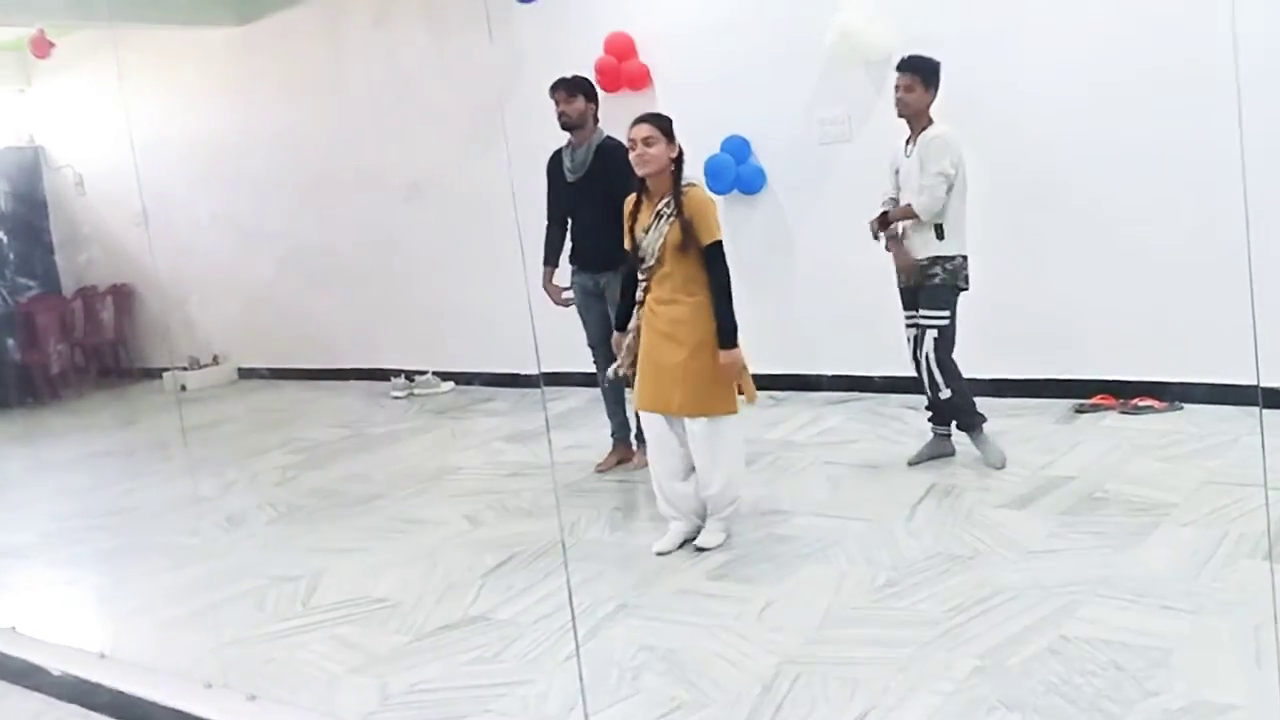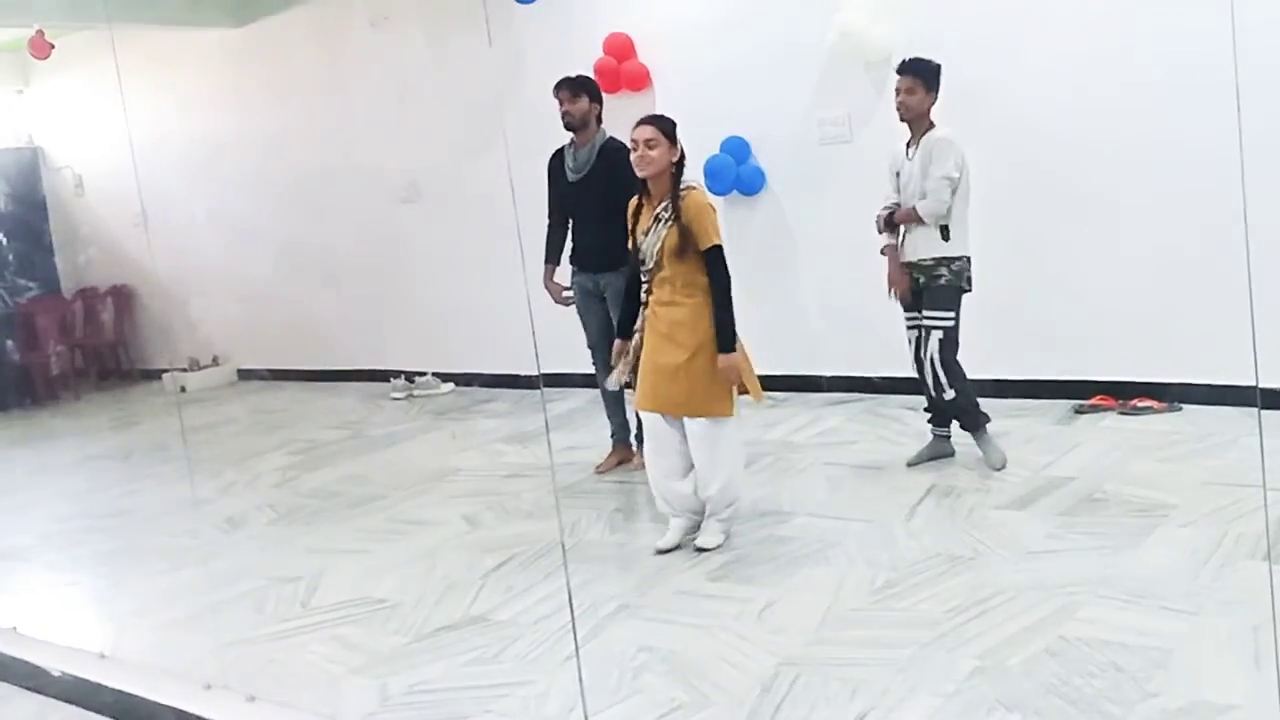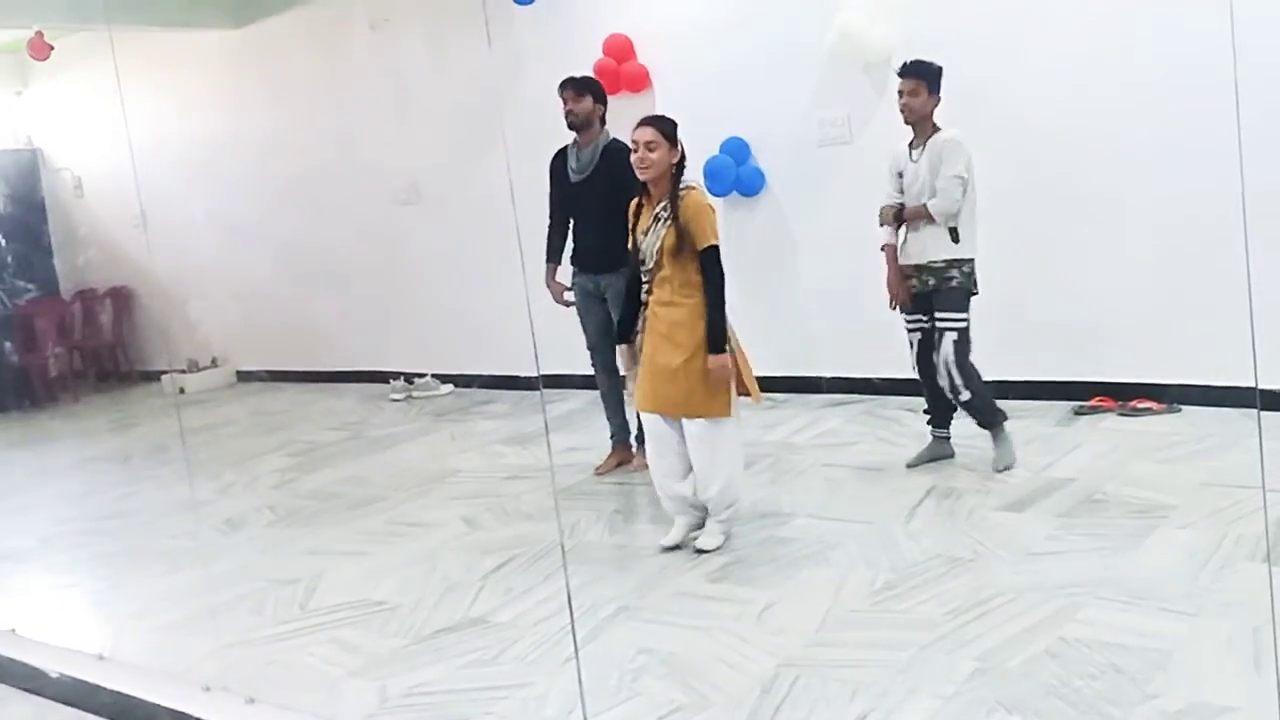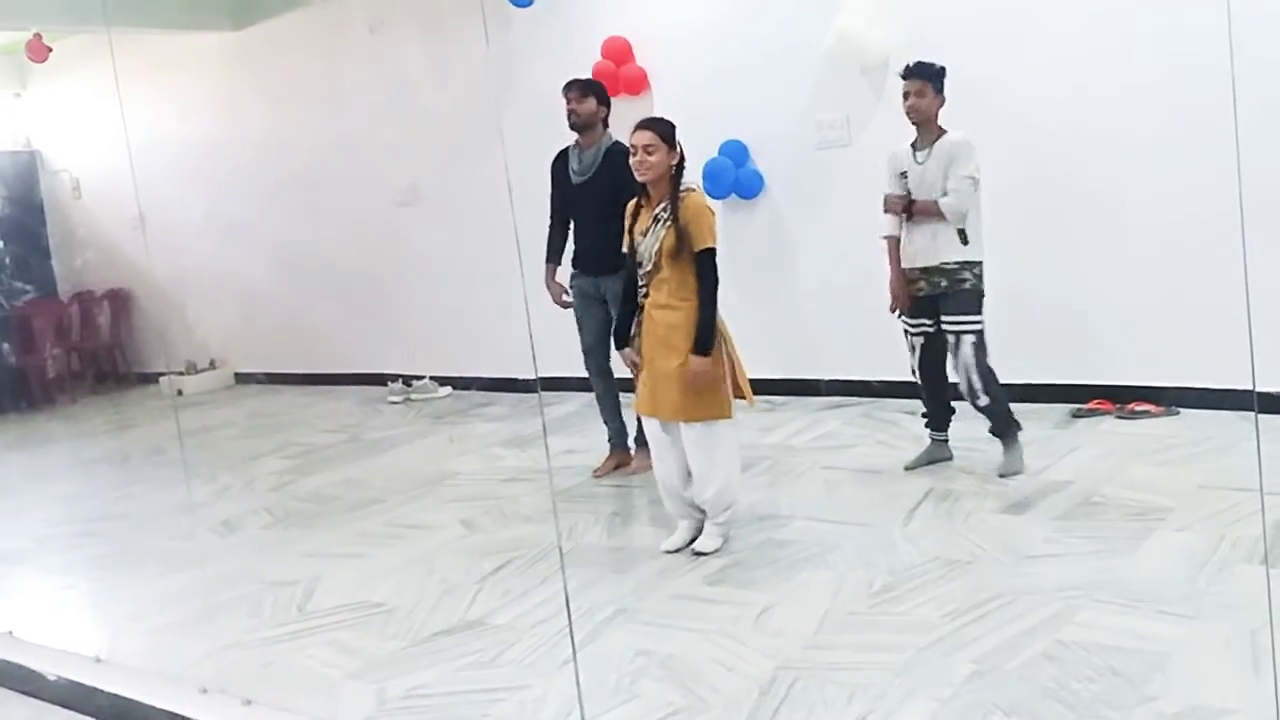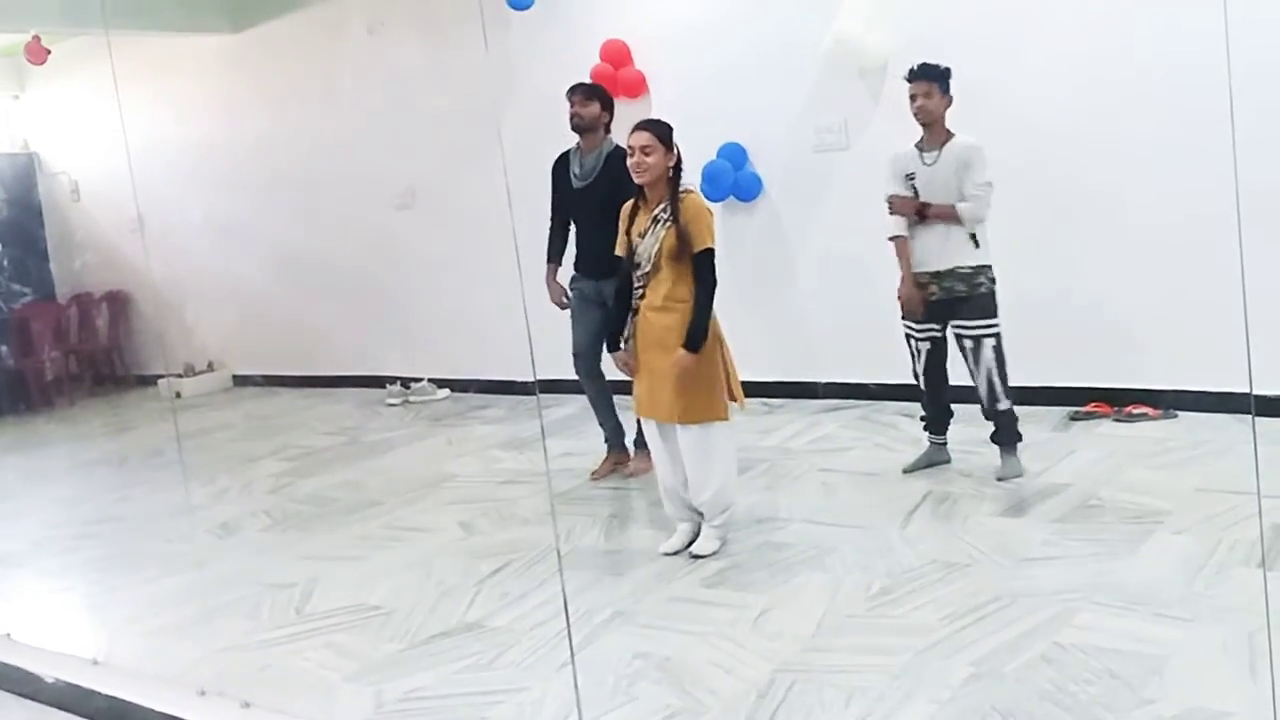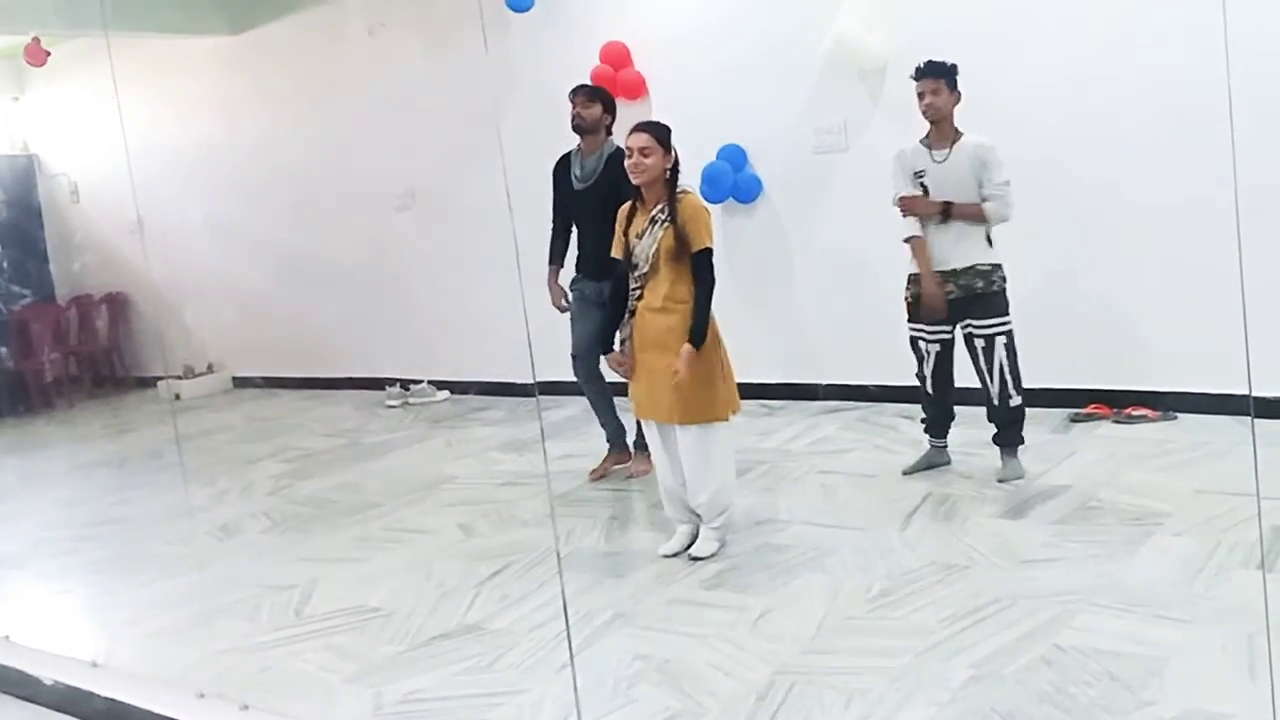
dt=0.1s
person 1, frame 1
left shoulder: (694, 201)
right shoulder: (634, 205)
left elbow: (718, 273)
left wrist: (728, 339)
right wrist: (622, 325)
left hip: (697, 328)
right hip: (655, 330)
left knee: (707, 426)
right knee: (660, 430)
left ankle: (718, 515)
right ankle: (683, 517)
person 1, frame 2
left shoulder: (693, 204)
right shoulder: (637, 207)
left elbow: (719, 276)
left wrist: (728, 344)
right wrist: (624, 332)
left hip: (697, 330)
right hip: (657, 331)
left knee: (707, 427)
right knee: (659, 429)
left ankle: (717, 516)
right ankle: (682, 514)
person 1, frame 3
left shoulder: (693, 204)
right shoulder: (638, 208)
left elbow: (715, 278)
left wrist: (717, 346)
right wrist: (626, 334)
left hip: (695, 330)
right hip: (656, 331)
left knee: (706, 428)
right knee: (659, 429)
left ankle: (718, 517)
right ankle: (686, 513)
person 1, frame 4
left shoulder: (692, 206)
right shoulder: (635, 210)
left elbow: (708, 281)
right elbow: (632, 278)
left wrist: (704, 347)
right wrist: (624, 339)
left hip: (691, 333)
right hip: (652, 334)
left knee: (703, 431)
right knee: (661, 433)
left ankle: (716, 519)
right ankle: (687, 516)
person 1, frame 5
left shoulder: (691, 207)
right shoulder: (630, 212)
left elbow: (706, 280)
right elbow: (626, 280)
left wrist: (693, 344)
right wrist: (616, 340)
left hip: (687, 335)
right hip: (647, 336)
left knee: (700, 432)
right knee: (661, 435)
left ankle: (714, 522)
right ankle: (686, 518)
person 1, frame 6
left shoulder: (688, 208)
right shoulder: (627, 214)
left elbow: (705, 280)
right elbow: (622, 282)
left wrist: (695, 341)
right wrist: (609, 342)
left hip: (685, 334)
right hip: (645, 338)
left knee: (698, 433)
right knee: (661, 437)
left ankle: (712, 523)
right ankle: (684, 520)
person 2, frame 1
left shoulder: (940, 140)
right shoulder: (901, 152)
left elbow: (930, 202)
right elbow: (892, 205)
left wrist: (885, 220)
right wrist: (898, 246)
left hip: (941, 264)
right hip: (911, 266)
left knee: (934, 355)
right knee: (922, 357)
left ankle: (976, 431)
right ankle: (941, 434)
person 2, frame 2
left shoulder: (943, 143)
right shoulder: (900, 154)
left elbow: (935, 205)
right elbow: (893, 209)
left wrist: (891, 220)
right wrist: (894, 263)
left hip: (944, 265)
right hip: (912, 269)
left knee: (938, 356)
right knee: (923, 359)
left ankle: (979, 431)
right ankle: (941, 435)
person 2, frame 3
left shoulder: (949, 144)
right shoulder: (900, 157)
left elbow: (945, 205)
right elbow: (890, 221)
left wrist: (902, 212)
right wrist: (893, 272)
left hip: (951, 267)
right hip: (913, 271)
left knee: (951, 358)
right knee: (925, 359)
left ankle: (998, 431)
right ankle: (940, 437)
person 2, frame 4
left shoulder: (958, 146)
right shoulder: (898, 158)
left elbow: (956, 205)
right elbow: (893, 218)
left wrist: (907, 206)
right wrist: (895, 273)
left hip: (958, 270)
right hip: (916, 273)
left knee: (967, 360)
right knee: (925, 363)
left ankle: (1010, 440)
right ankle: (938, 439)
person 2, frame 5
left shoulder: (969, 150)
right shoulder: (901, 161)
left elbow: (976, 209)
right elbow: (897, 222)
left wrist: (920, 208)
right wrist: (906, 279)
left hip: (970, 275)
right hip: (921, 279)
left knee: (987, 365)
right knee: (927, 367)
left ankle: (1009, 449)
right ankle: (937, 443)
person 2, frame 6
left shoulder: (980, 149)
right shoulder: (906, 158)
left elbow: (1000, 208)
right elbow: (911, 221)
left wrist: (941, 208)
right wrist: (927, 277)
left hip: (981, 275)
right hip: (931, 278)
left knee: (997, 365)
right knee: (932, 369)
left ankle: (1010, 451)
right ankle: (937, 446)
person 3, frame 1
left shoulder: (613, 153)
right shoulder: (557, 162)
right elbow: (556, 221)
right wrist: (548, 276)
left hip: (619, 271)
right hip: (583, 275)
right knee: (603, 358)
left ankle: (646, 439)
right ankle: (621, 442)
person 3, frame 2
left shoulder: (616, 154)
right shoulder: (558, 161)
left elbow: (634, 215)
right elbow: (557, 220)
right wrist: (549, 274)
left hip: (620, 272)
right hip: (584, 276)
right knee: (602, 359)
left ankle: (645, 440)
right ankle: (621, 443)
person 3, frame 3
left shoulder: (618, 155)
right shoulder: (561, 161)
right elbow: (558, 220)
right wrist: (551, 273)
left hip: (621, 273)
right hip: (585, 276)
right knee: (602, 360)
left ankle: (646, 442)
right ankle: (620, 444)
person 3, frame 4
left shoulder: (620, 157)
right shoulder: (562, 162)
right elbow: (559, 220)
right wrist: (551, 274)
left hip: (621, 275)
right hip: (584, 278)
right knee: (595, 363)
left ankle: (644, 445)
right ankle: (618, 447)
person 3, frame 5
left shoulder: (622, 162)
right shoulder: (563, 165)
right elbow: (559, 223)
right wrist: (551, 276)
left hip: (623, 278)
right hip: (585, 281)
right knee: (584, 362)
left ankle: (643, 447)
right ankle: (615, 446)
person 3, frame 6
left shoulder: (622, 164)
right shoulder: (564, 167)
right elbow: (561, 225)
right wrist: (553, 278)
right hip: (586, 283)
right knee: (583, 363)
left ankle: (643, 448)
right ankle: (617, 445)
